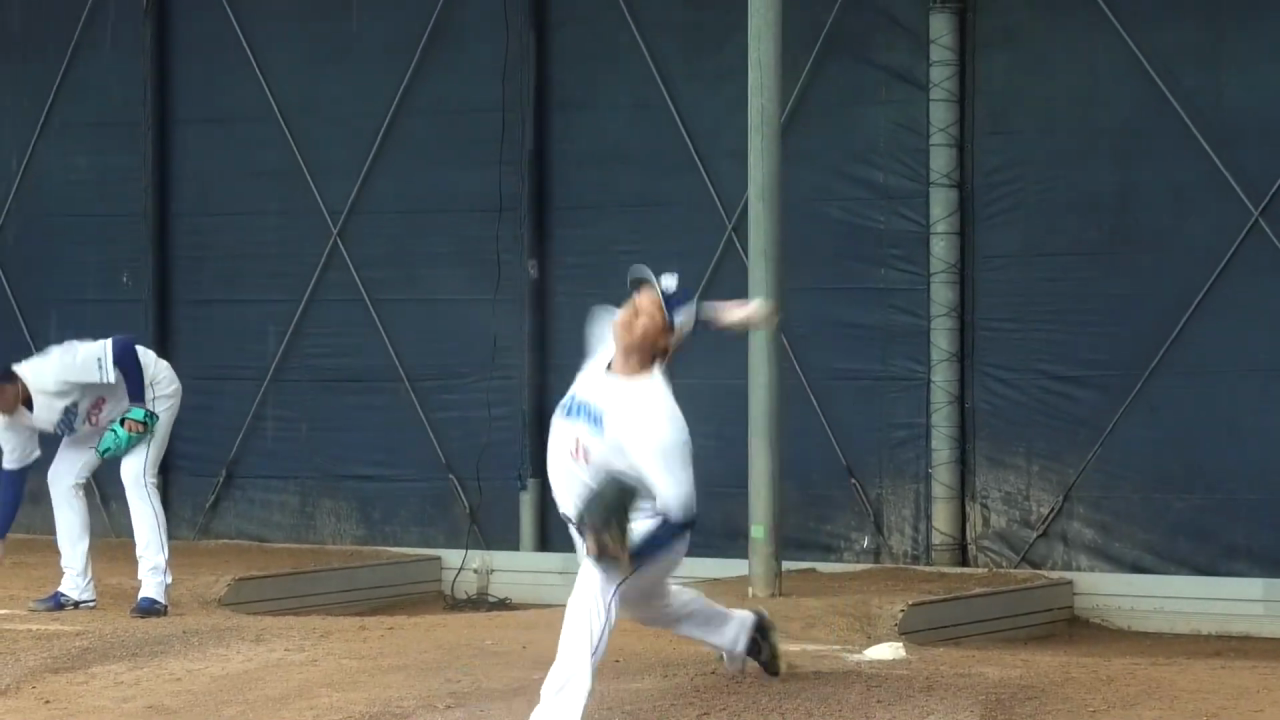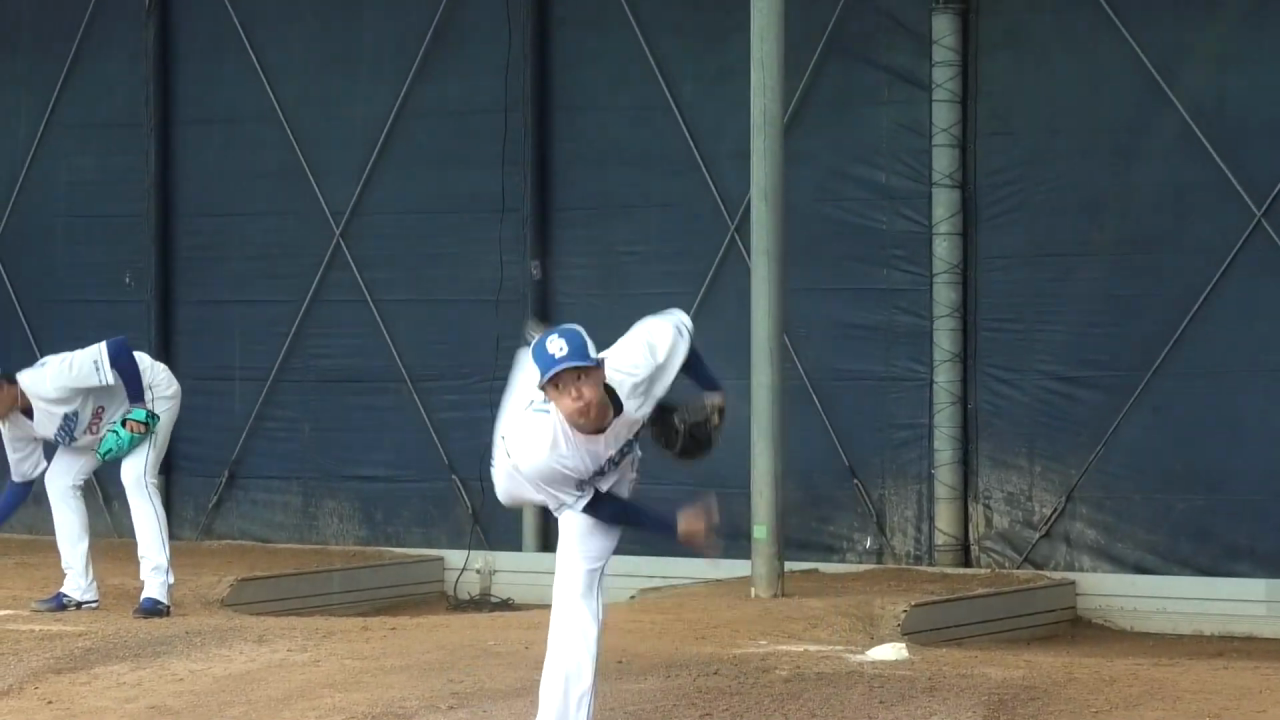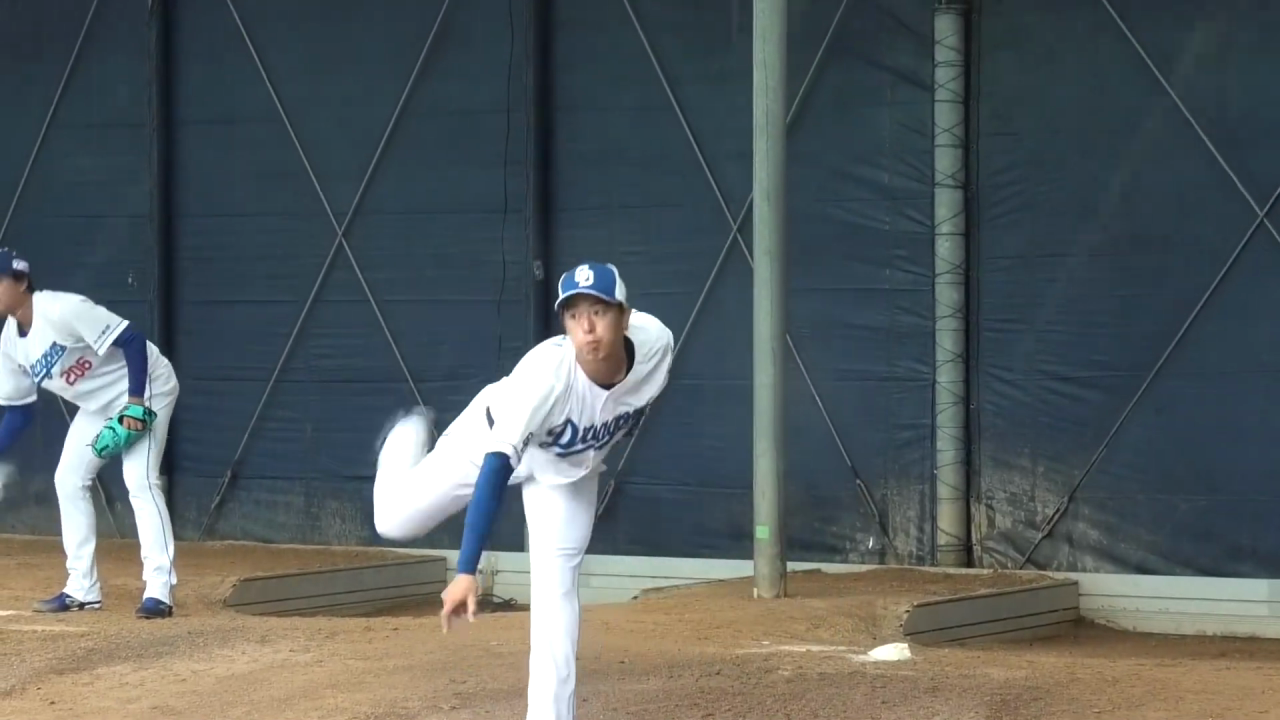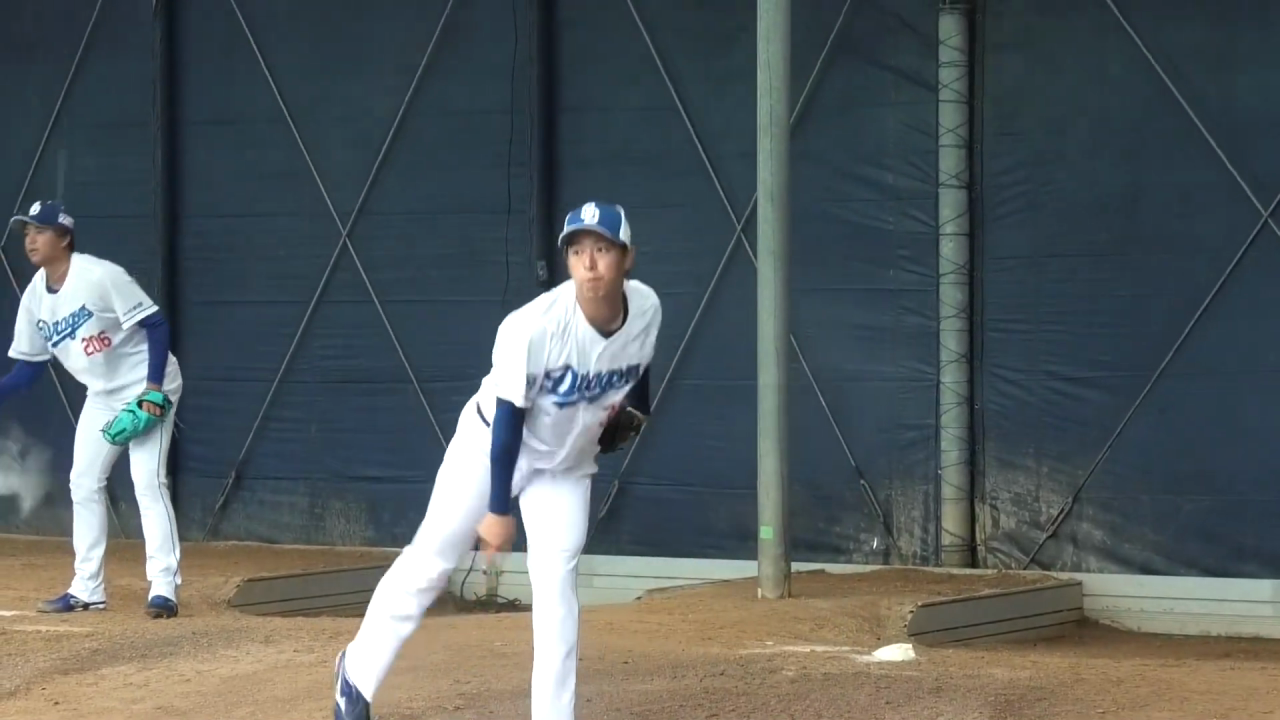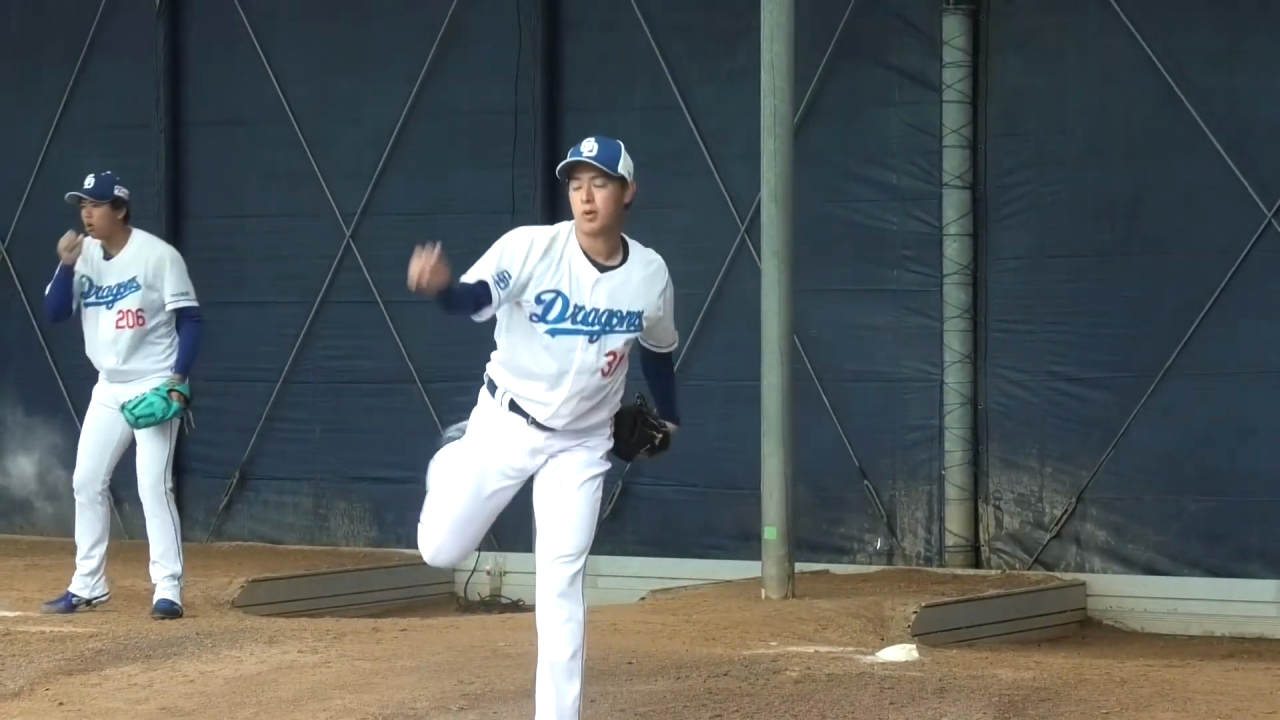
dt=0.3s
person 1, frame 1
left shoulder: (658, 421)
right shoulder: (609, 345)
left elbow: (679, 517)
left wrist: (627, 555)
left hip: (640, 534)
left knee: (596, 586)
right knee: (648, 602)
right ankle: (746, 633)
person 1, frame 2
left shoulder: (641, 367)
right shoulder: (537, 453)
left elbow: (676, 325)
right elbow: (594, 506)
left wrist: (709, 387)
right wrist: (676, 526)
left hip: (612, 477)
left knee: (578, 594)
right knee: (509, 482)
person 1, frame 3
left shoulder: (657, 343)
right shoulder: (542, 372)
right elbow: (495, 469)
right wrist: (466, 570)
left hip: (573, 469)
right hip: (494, 439)
left knee: (556, 588)
right knee: (394, 517)
right ankle: (410, 436)
person 1, frame 4
left shoulder: (647, 310)
right shoulder: (534, 323)
right elbow: (510, 415)
left wrist: (639, 407)
right wrist: (494, 507)
left hip: (568, 465)
right hip: (495, 445)
left knee: (556, 584)
right knee: (430, 562)
right ankle: (357, 676)
person 1, frame 5
left shoulder: (651, 273)
right shoulder: (531, 247)
left elbow: (658, 351)
right elbow: (474, 300)
left wrist: (668, 417)
right wrist: (439, 284)
left hip: (583, 445)
right hip: (506, 425)
left knee: (561, 582)
right knee: (441, 550)
right ankle: (452, 461)
person 2, frame 1
left shoulder: (53, 373)
left elbow: (124, 346)
left wrist: (137, 407)
left hip: (150, 389)
left knee: (136, 478)
right knee: (62, 479)
left ankle: (154, 591)
right ankle: (76, 587)
person 2, frame 2
left shoulder: (51, 381)
left elbow: (118, 348)
left wrist: (138, 408)
left hip: (148, 391)
left knee: (136, 477)
right knee: (59, 480)
left ankle: (157, 592)
right ankle: (79, 588)
person 2, frame 3
left shoulder: (61, 310)
left elbow: (132, 338)
left wrist: (136, 402)
left hip: (146, 388)
right hip: (100, 401)
left knee: (139, 480)
right knee: (68, 481)
left ankle: (159, 591)
right ankle: (82, 589)
person 2, frame 4
left shoulder: (101, 276)
left elbow: (155, 326)
left wrist: (153, 389)
left hip: (147, 390)
right hip: (101, 396)
left knee: (147, 481)
right knee: (84, 483)
left ankle: (164, 588)
right ankle: (88, 589)
person 2, frame 5
left shoulder: (159, 254)
right shoulder: (82, 255)
left elbow: (190, 320)
right elbow: (55, 312)
left wrist: (180, 378)
right wrist: (65, 266)
left hip: (156, 384)
right hip: (109, 387)
left knee: (152, 484)
right knee: (87, 480)
left ankle: (168, 589)
right ankle: (88, 585)
